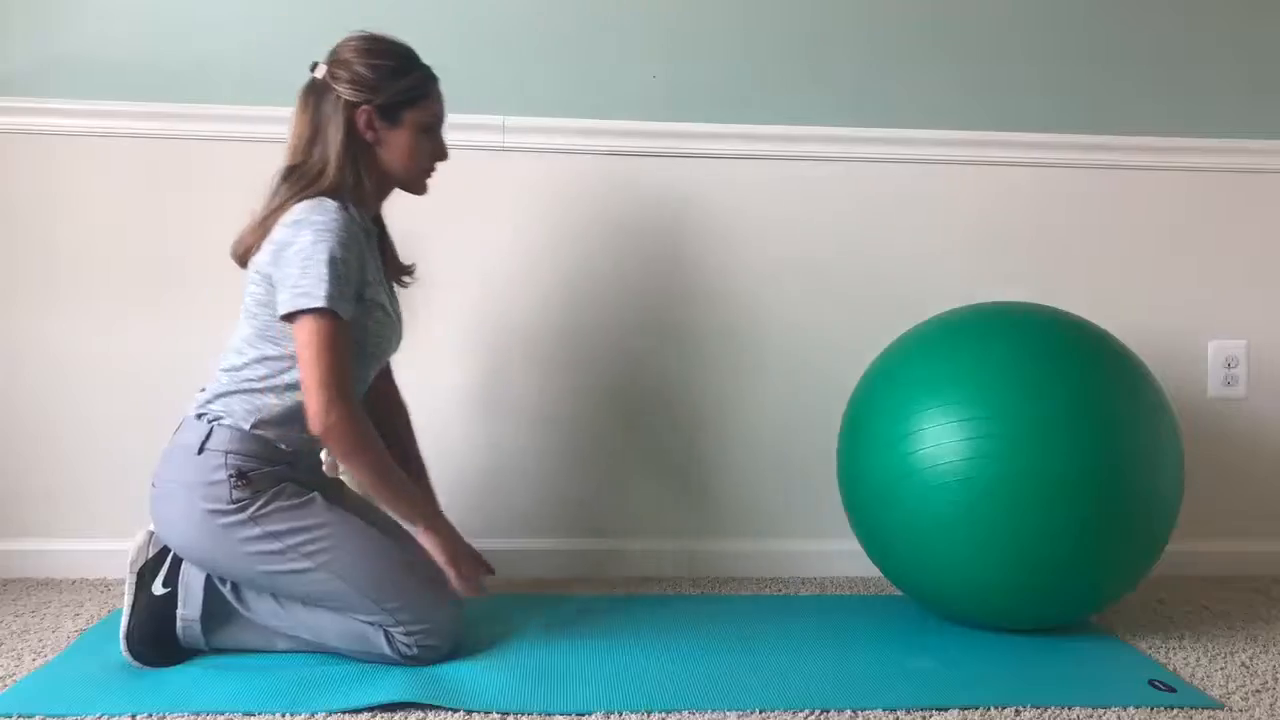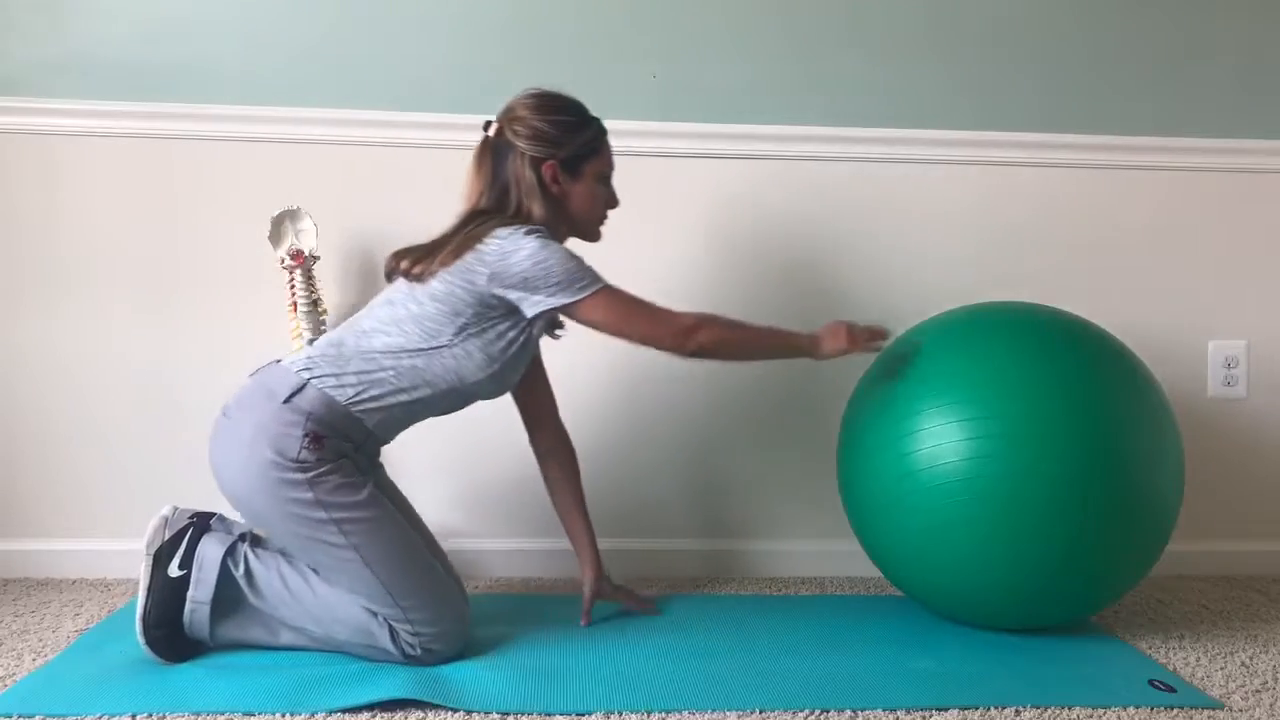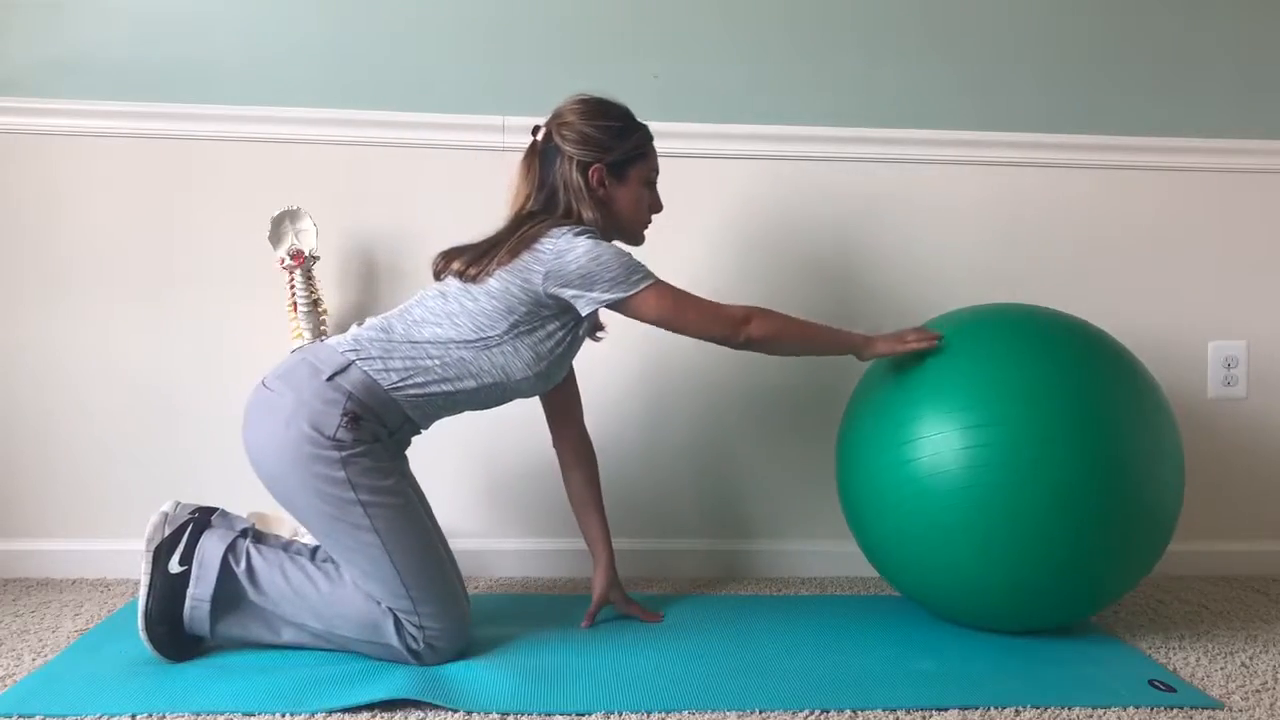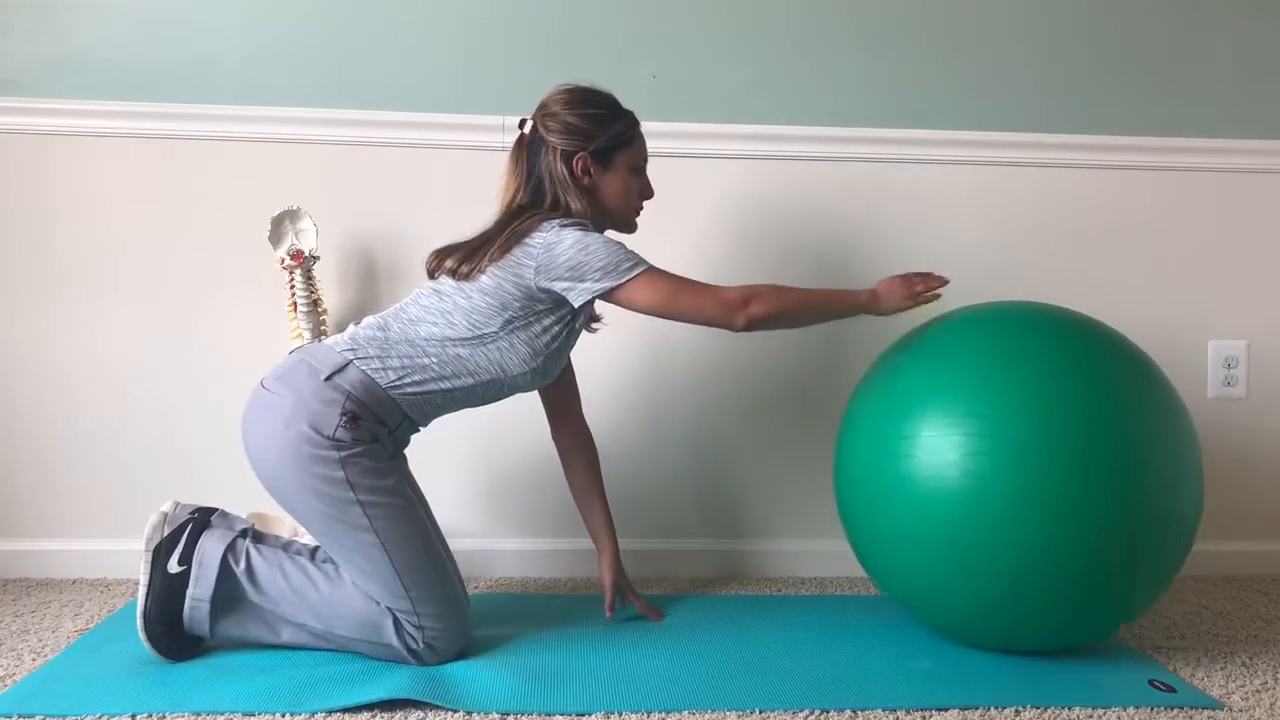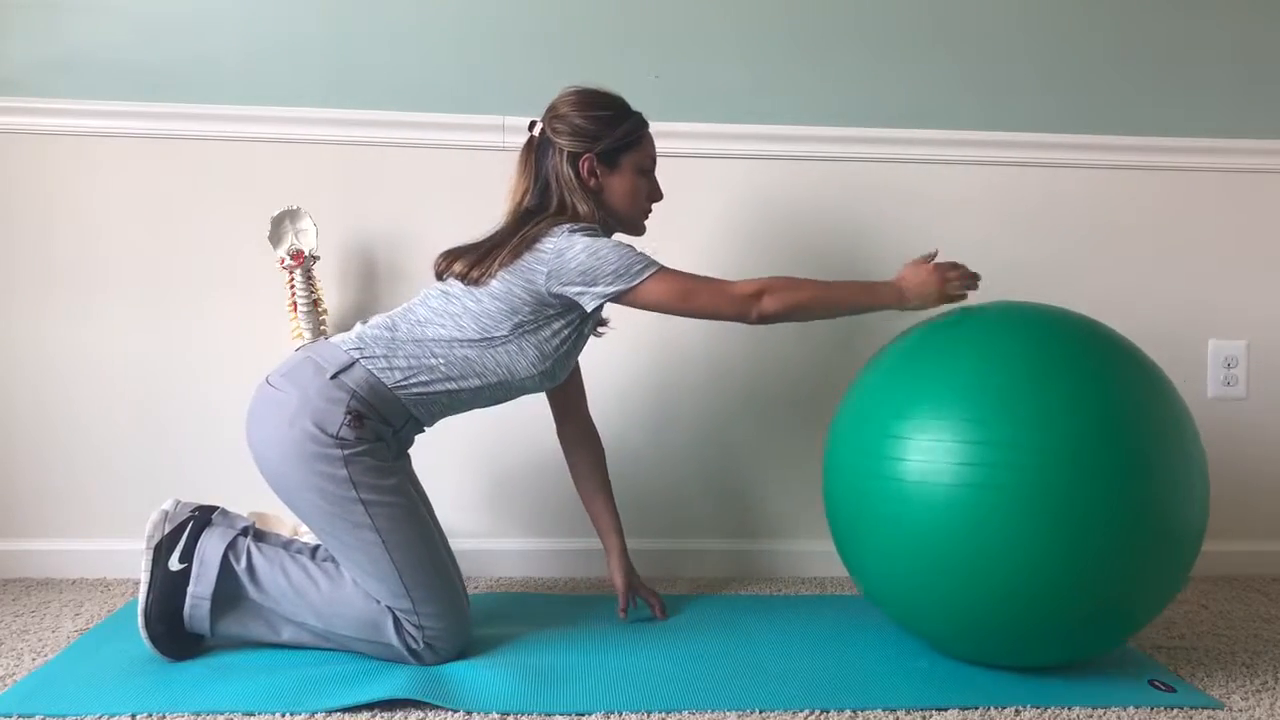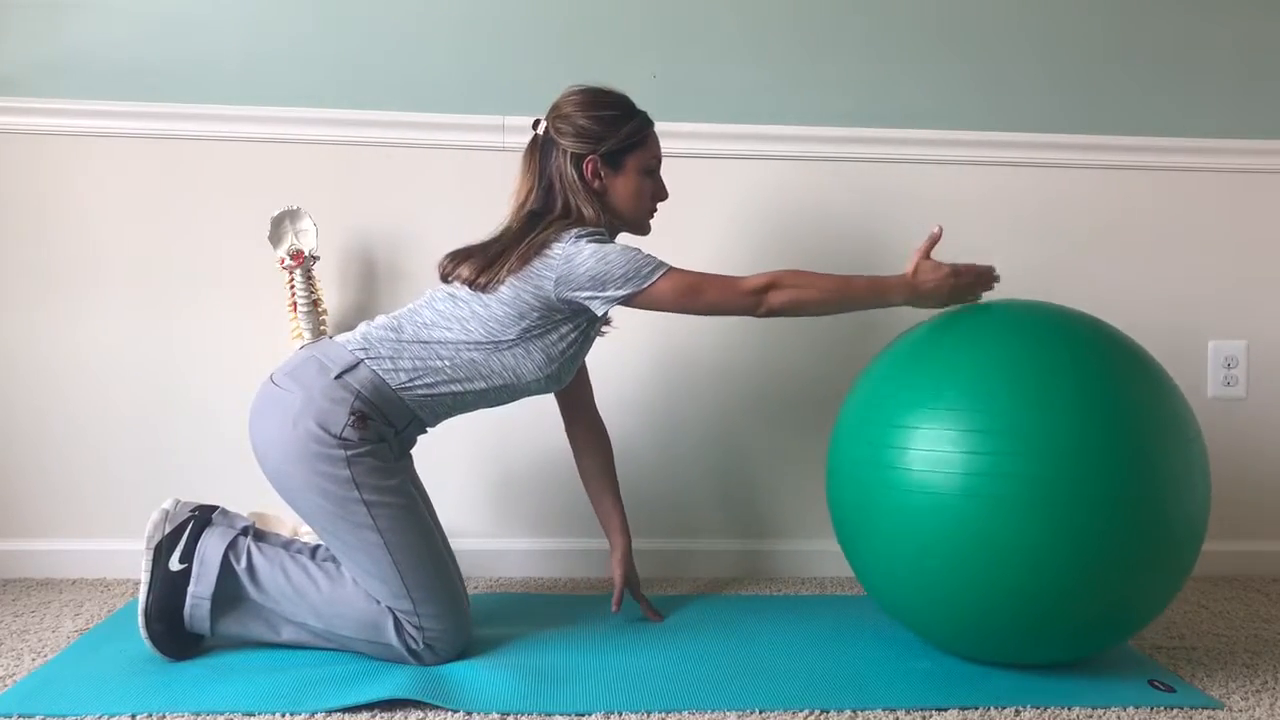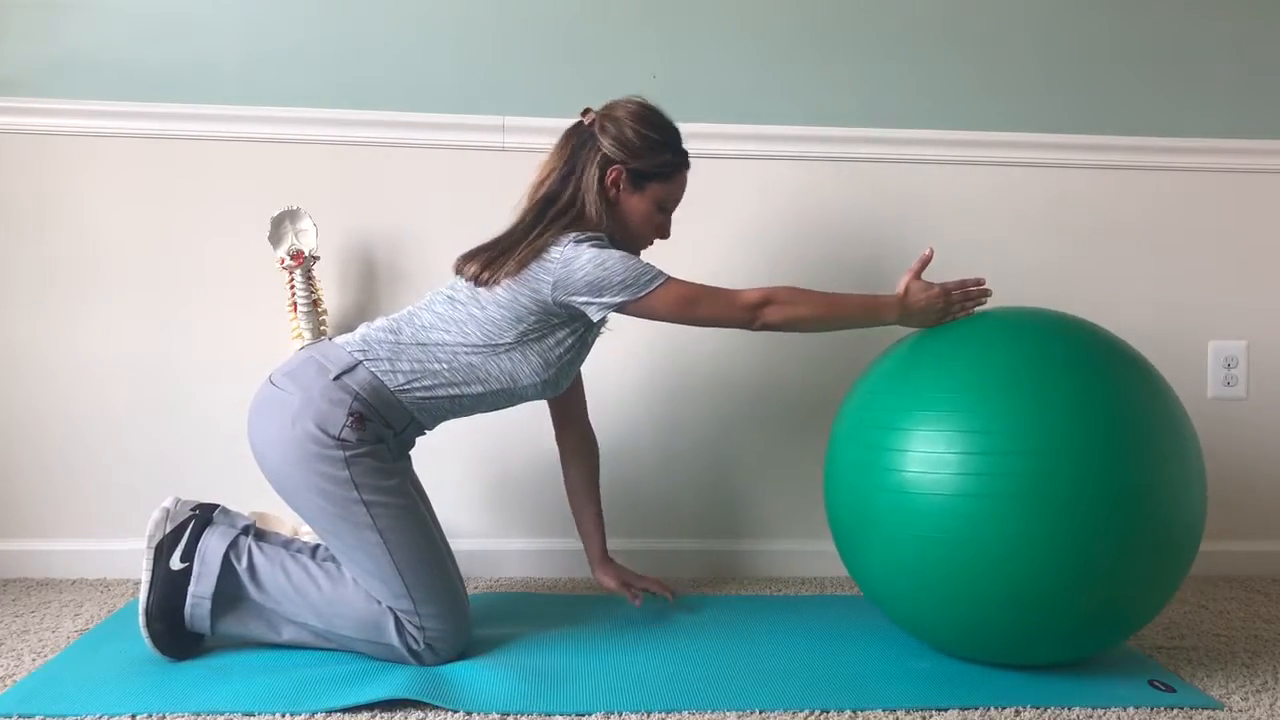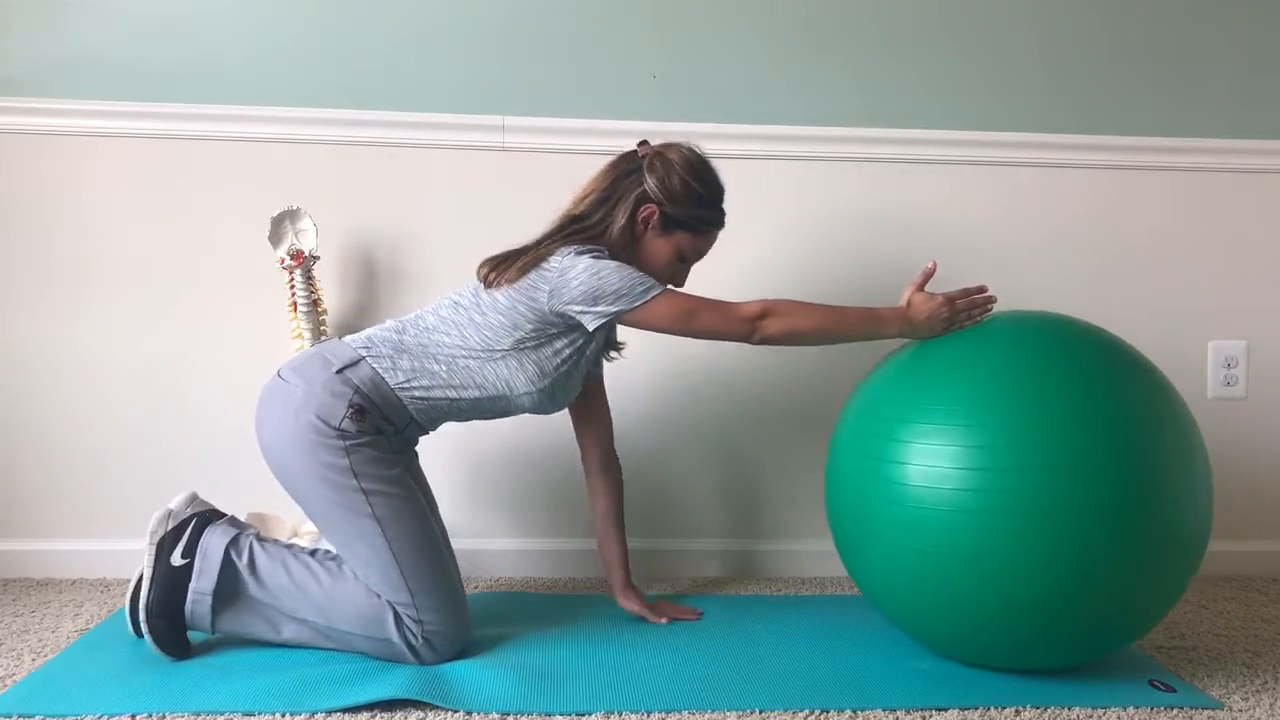
dt=0.5s
person 1, frame 1
left shoulder: (357, 227)
right shoulder: (323, 229)
left elbow: (376, 390)
right elbow: (330, 415)
left wrist: (428, 521)
right wrist: (430, 526)
left hip: (271, 473)
right hip: (227, 484)
left knee: (416, 582)
right knee: (431, 624)
left ankle: (201, 571)
right ankle: (197, 604)
person 1, frame 2
left shoulder: (511, 263)
right shoulder: (519, 255)
left elbow: (548, 436)
right elbow: (681, 333)
left wrist: (592, 566)
right wrist: (814, 342)
left hip: (295, 436)
right hip: (281, 442)
left knee: (430, 599)
right knee: (432, 630)
left ankle: (216, 549)
right ankle: (207, 583)
person 1, frame 3
left shoulder: (548, 263)
right shoulder: (575, 256)
left elbow: (571, 438)
right elbow: (739, 328)
left wrist: (604, 568)
right wrist: (869, 344)
left hip: (324, 419)
right hip: (317, 421)
left knee: (418, 598)
right knee: (433, 631)
left ankle: (216, 547)
right ankle: (208, 577)
person 1, frame 4
left shoulder: (547, 260)
right shoulder: (566, 248)
left elbow: (570, 427)
right elbow: (737, 309)
left wrist: (609, 560)
right wrist: (874, 299)
left hip: (325, 418)
right hip: (315, 421)
left knee: (422, 598)
right knee: (433, 631)
left ankle: (216, 549)
right ankle: (208, 576)
person 1, frame 5
left shoulder: (555, 259)
right shoulder: (577, 254)
left elbow: (576, 429)
right elbow: (752, 302)
left wrist: (619, 559)
right wrist: (898, 292)
left hip: (327, 413)
right hip: (321, 418)
left knee: (416, 596)
right knee: (434, 631)
left ankle: (215, 545)
right ankle: (207, 574)
person 1, frame 6
left shoulder: (559, 261)
right shoulder: (586, 260)
left elbow: (582, 421)
right elbow: (760, 295)
left wrist: (622, 550)
right wrist: (910, 289)
left hip: (328, 409)
right hip: (324, 419)
left knee: (412, 590)
right knee: (436, 631)
left ankle: (215, 544)
right ankle: (207, 573)
person 1, frame 7
left shoulder: (558, 260)
right shoulder: (584, 265)
left elbow: (571, 425)
right elbow: (755, 311)
left wrist: (600, 559)
right wrist: (899, 310)
left hip: (327, 409)
right hip: (323, 420)
left knee: (399, 585)
right knee: (435, 632)
left ankle: (214, 542)
right ankle: (206, 571)
person 1, frame 8
left shoulder: (585, 302)
right shoulder: (587, 275)
left elbow: (597, 450)
right elbow: (756, 322)
left wrist: (623, 586)
right wrist: (905, 320)
left hip: (357, 416)
right hip: (322, 411)
left knee: (412, 595)
right knee: (432, 631)
left ankle: (211, 548)
right ankle: (202, 565)
